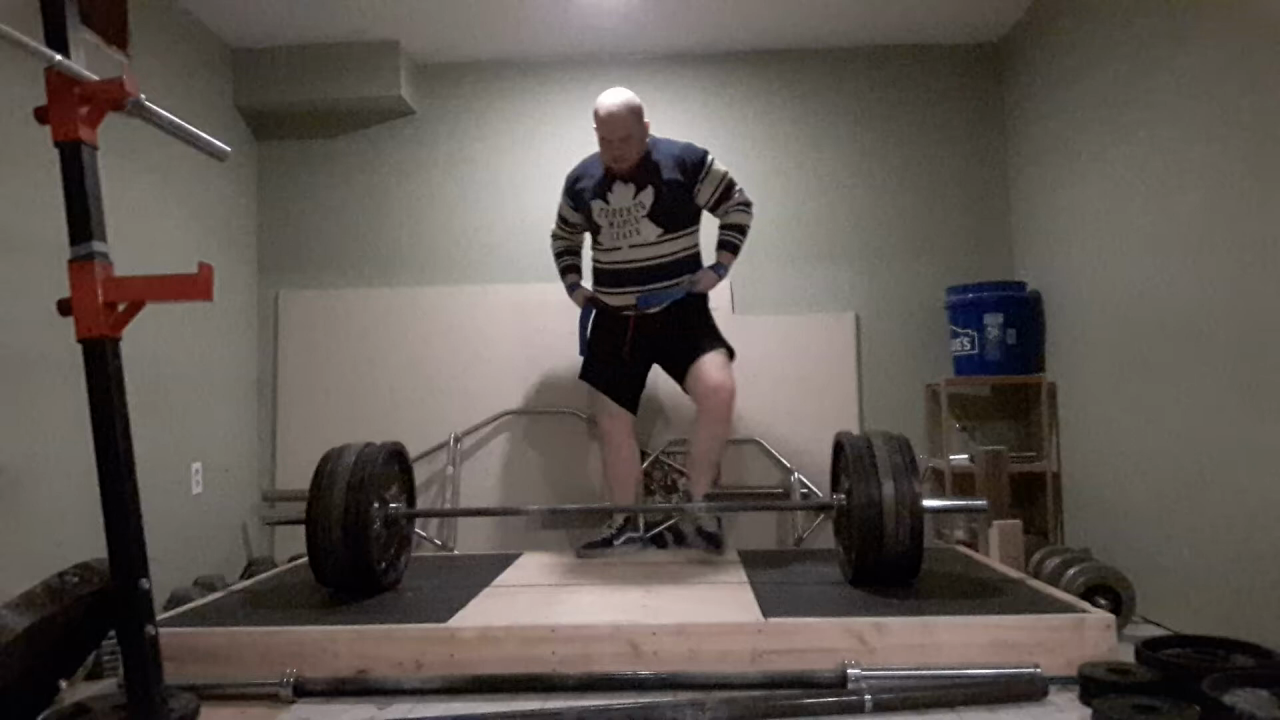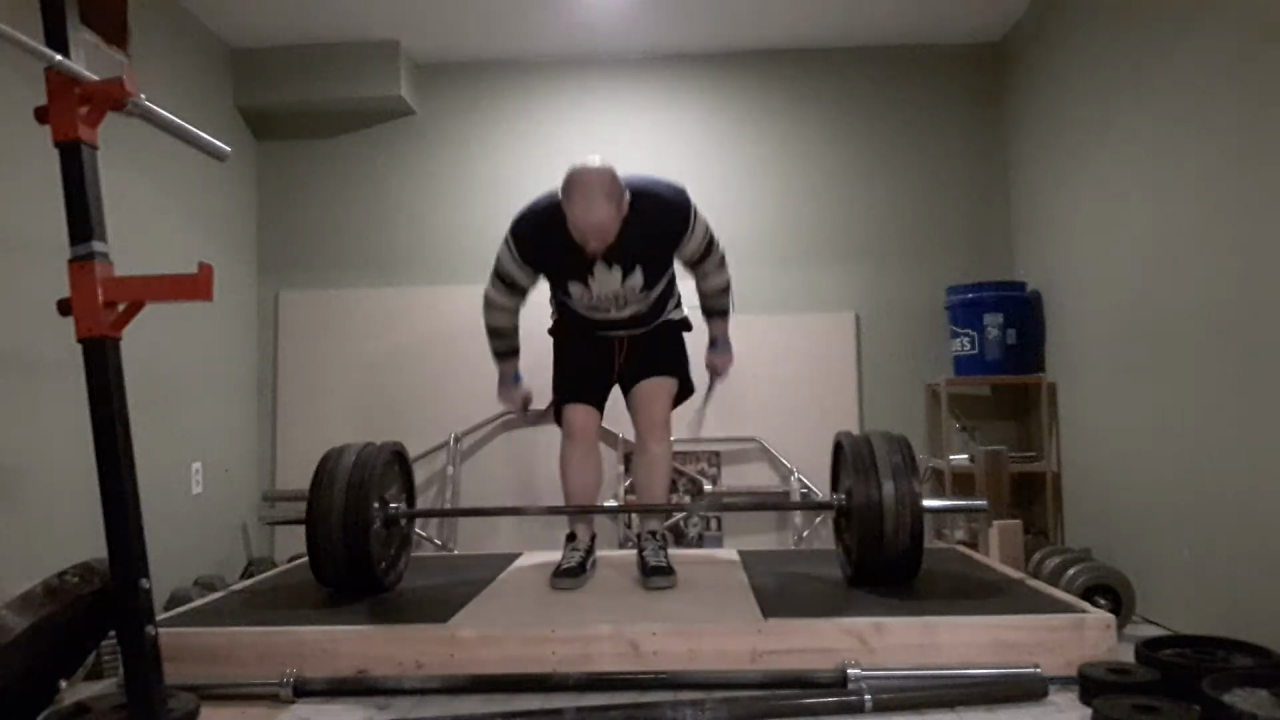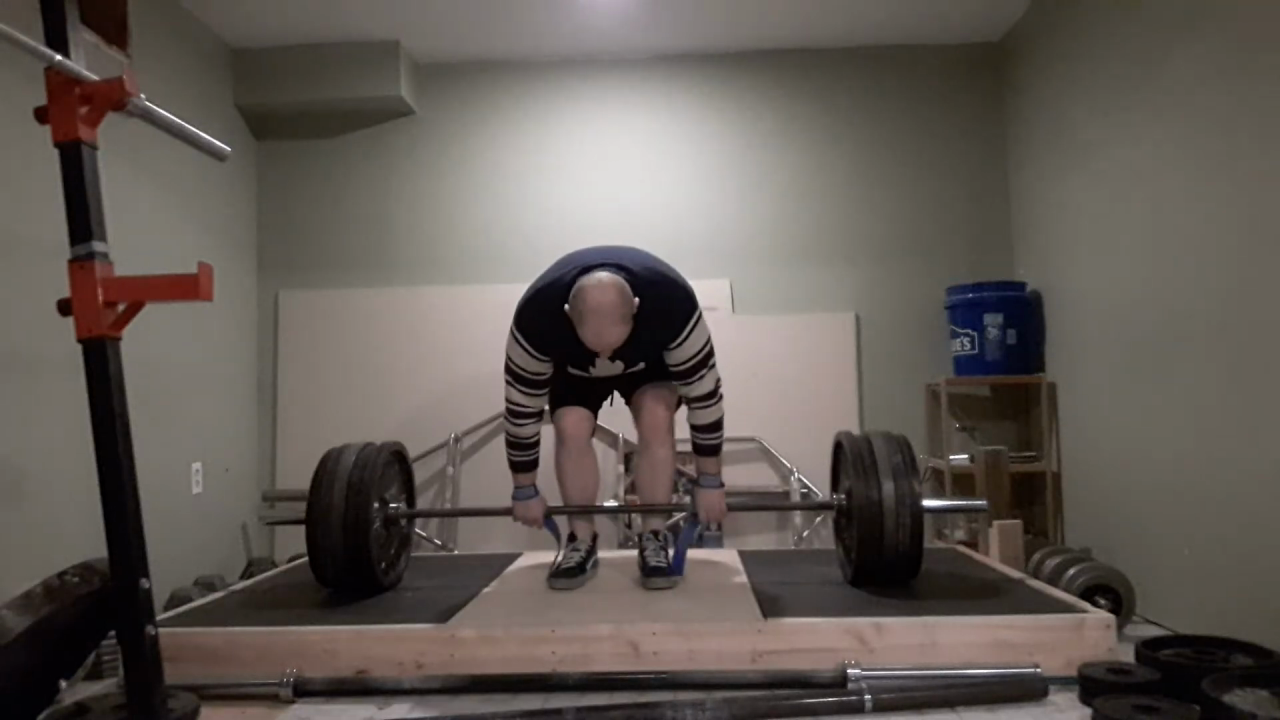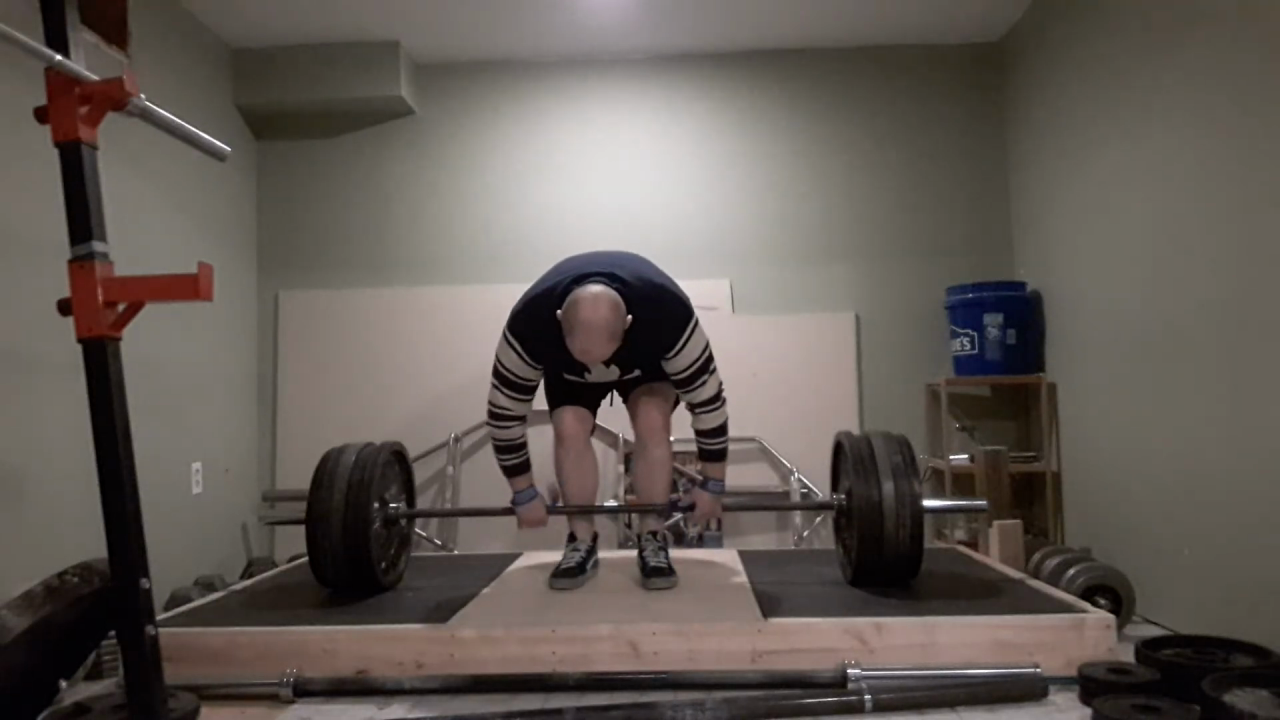
dt=1s
person 1, frame 1
left shoulder: (688, 162)
right shoulder: (580, 180)
left elbow: (738, 206)
right elbow: (563, 237)
left wrist: (720, 266)
right wrist: (572, 284)
left hip: (679, 310)
right hip: (613, 320)
left knee: (718, 391)
right knee: (614, 425)
left ankle: (700, 509)
right ankle: (626, 524)
person 1, frame 2
left shoulder: (668, 208)
right shoulder: (533, 228)
left elbow: (711, 267)
right elbow: (501, 302)
left wrist: (719, 339)
right wrist: (509, 376)
left hip: (654, 329)
right hip: (581, 336)
left knee: (653, 419)
right knee: (578, 426)
left ankle: (652, 539)
right ankle: (581, 541)
person 1, frame 3
left shoulder: (672, 301)
right shoulder: (537, 314)
left elbow: (703, 393)
right elbow: (523, 407)
left wrist: (709, 481)
right wrist: (525, 490)
left hip: (648, 359)
left knee: (657, 421)
right knee: (571, 430)
left ankle: (654, 539)
right ankle: (582, 541)
person 1, frame 4
left shoulder: (668, 312)
right shoulder: (530, 321)
left elbow: (708, 400)
right elbow: (506, 411)
left wrist: (712, 485)
right wrist: (523, 493)
left hip: (646, 358)
left knee: (652, 422)
right knee: (569, 429)
left ankle: (653, 540)
right ankle: (582, 541)
